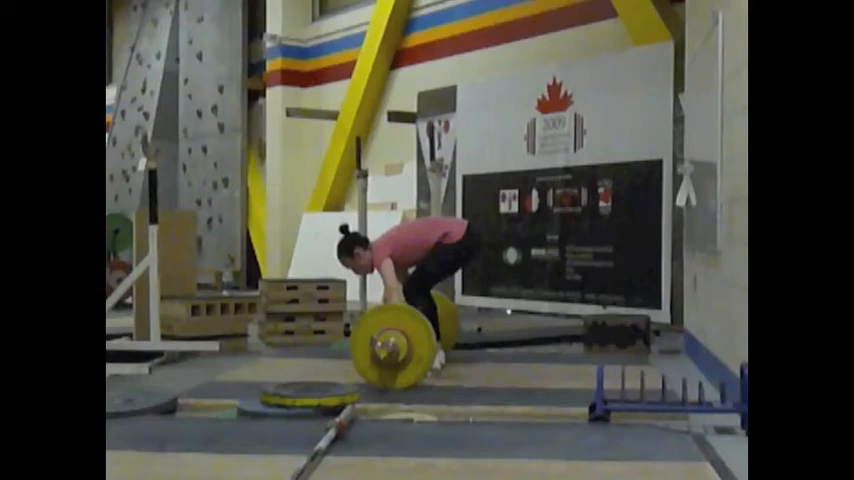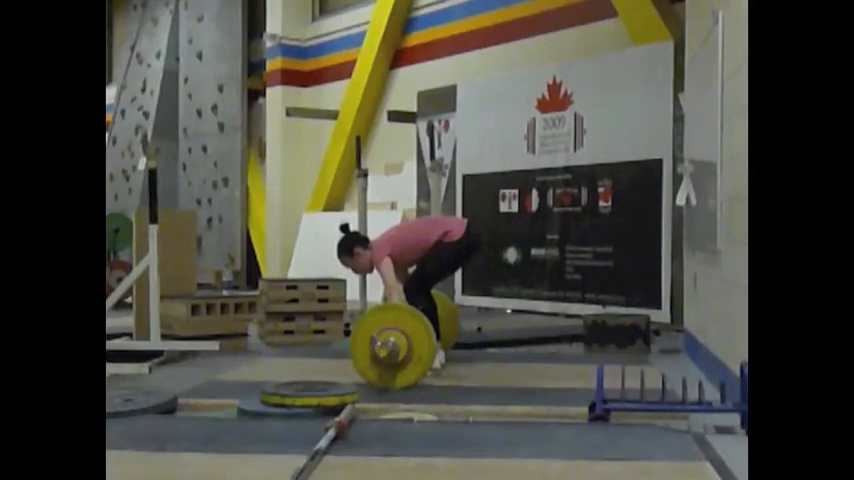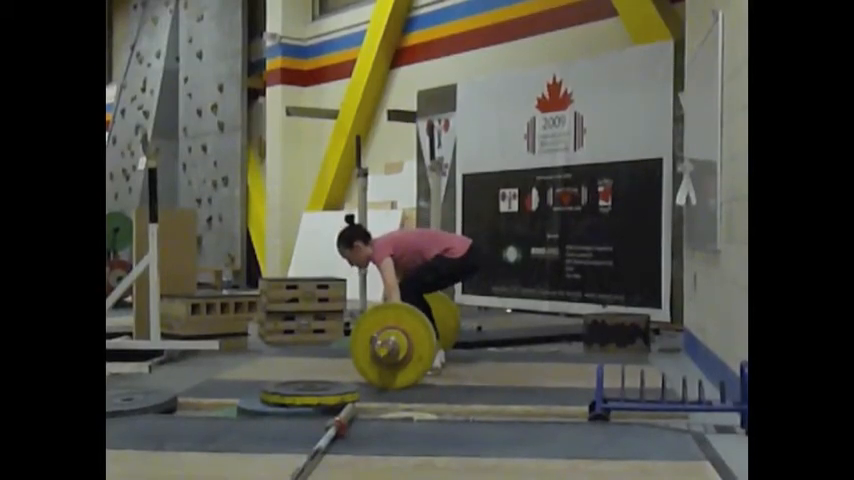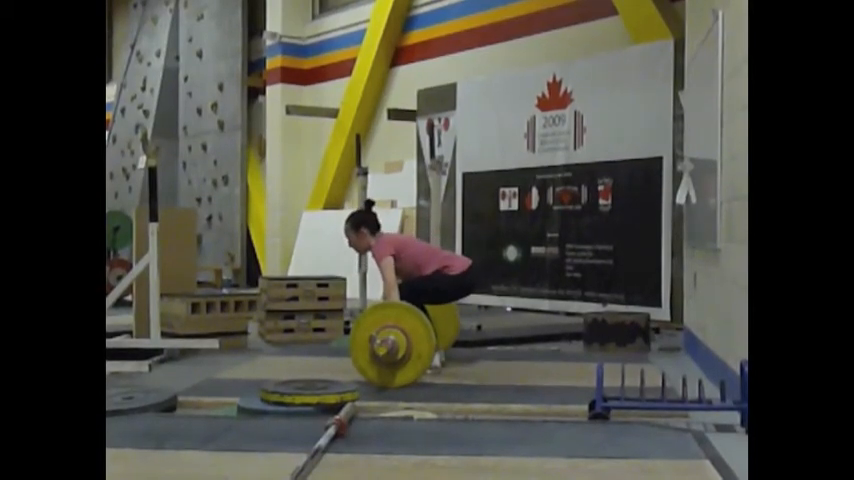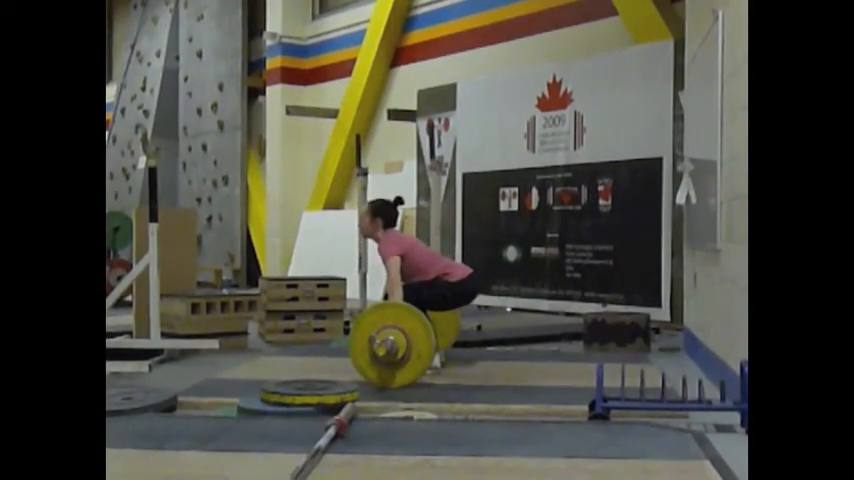
dt=0.7s
person 1, frame 1
left shoulder: (378, 252)
right shoulder: (388, 250)
left elbow: (393, 291)
right elbow: (402, 284)
left hip: (456, 239)
right hip: (463, 236)
left knee: (414, 290)
right knee: (418, 289)
person 1, frame 2
left shoulder: (378, 251)
right shoulder: (388, 250)
left elbow: (392, 291)
right elbow: (401, 285)
left hip: (456, 238)
right hip: (462, 235)
left knee: (415, 289)
right knee: (418, 289)
person 1, frame 3
left shoulder: (379, 249)
right shoulder: (387, 246)
left elbow: (392, 291)
right elbow: (398, 285)
left hip: (459, 256)
right hip: (463, 253)
left knee: (408, 291)
right knee: (410, 292)
person 1, frame 4
left shoulder: (381, 246)
right shoulder: (391, 241)
left elbow: (391, 288)
left hip: (457, 277)
right hip: (461, 274)
right knee: (409, 294)
person 1, frame 5
left shoulder: (388, 243)
right shoulder: (396, 239)
left elbow: (395, 283)
right elbow: (405, 280)
left hip: (457, 285)
right hip: (461, 281)
